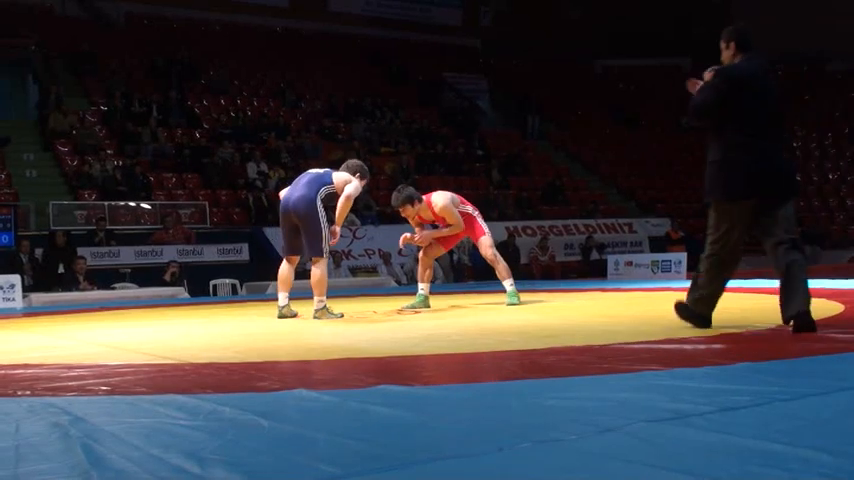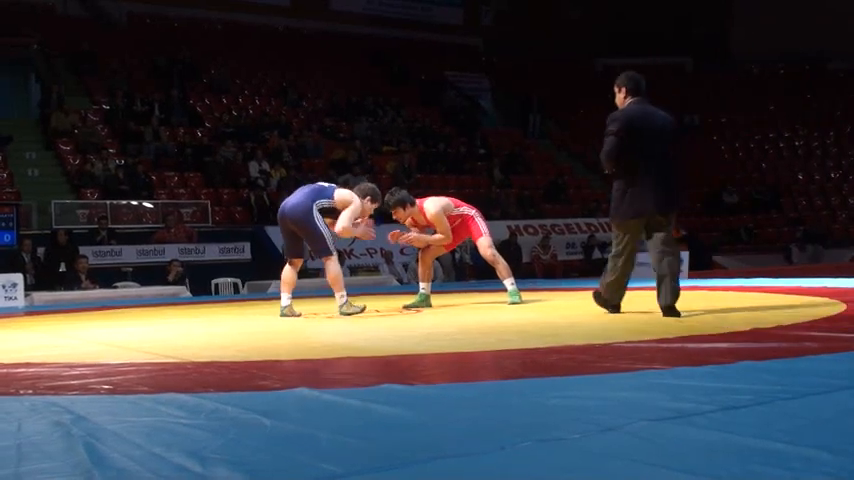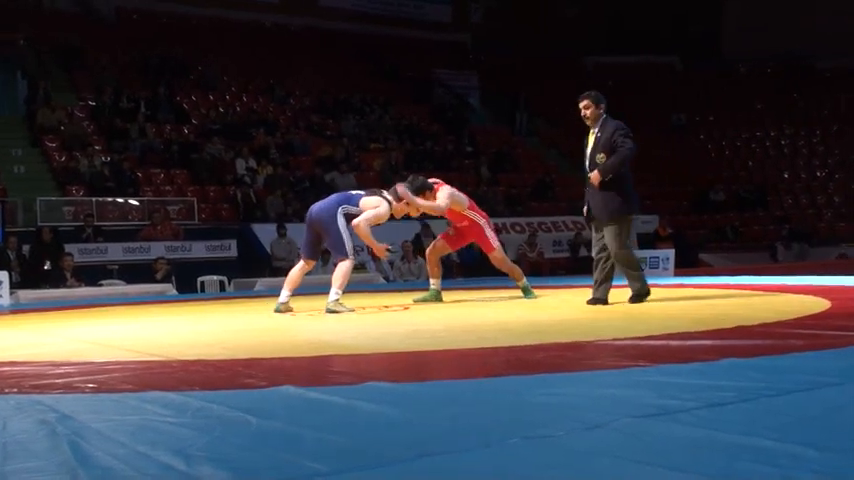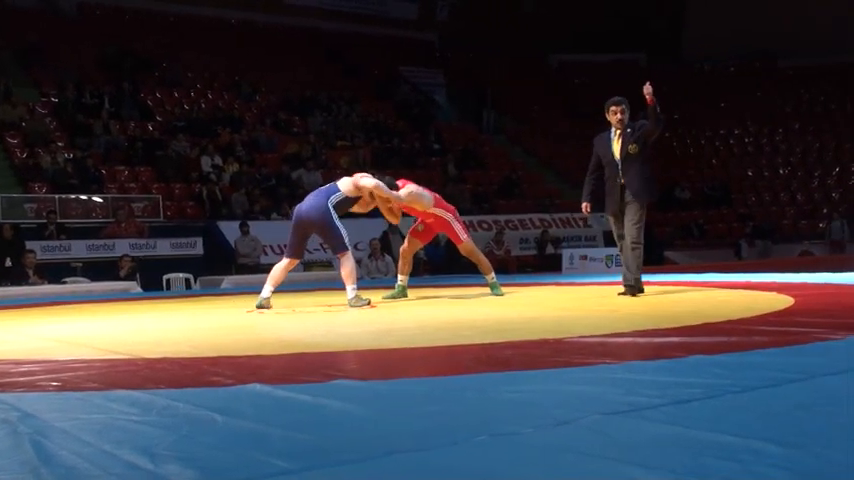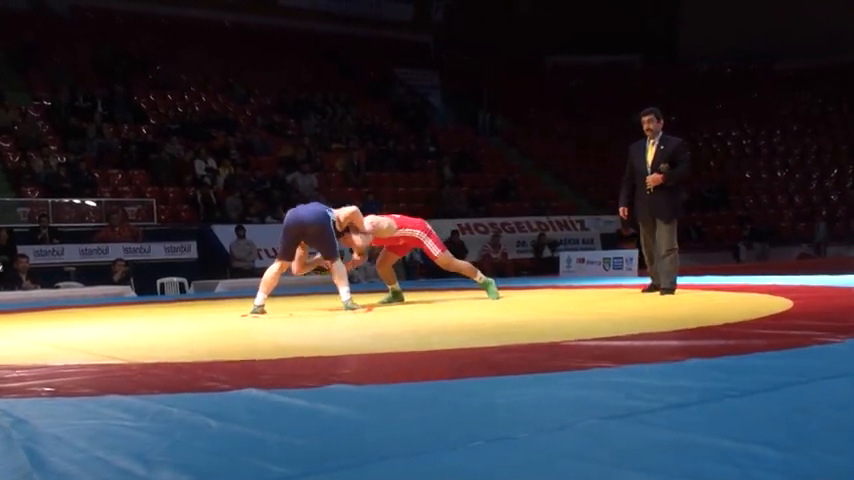
dt=1s
person 1, frame 1
left shoulder: (729, 75)
right shoulder: (769, 77)
left elbow: (698, 114)
left wrist: (706, 89)
right wrist: (711, 89)
left hip: (734, 174)
right hip: (773, 173)
left knee: (721, 246)
right knee: (784, 243)
left ankle: (699, 309)
right ankle: (799, 313)
person 1, frame 2
left shoulder: (620, 118)
right shoulder: (666, 119)
left elbow: (609, 156)
right elbow: (673, 159)
left wrist: (612, 167)
right wrist: (673, 193)
left hip: (630, 196)
right hip: (662, 196)
left knee: (622, 251)
right knee: (665, 248)
left ankle: (610, 297)
right ankle: (668, 302)
person 1, frame 3
left shoulder: (615, 128)
right shoulder: (590, 137)
left elbow: (627, 152)
left wrist: (602, 172)
right wrist: (588, 202)
left hip: (614, 198)
right hip: (598, 202)
left knee: (617, 246)
right knee: (600, 249)
left ankle: (640, 286)
right ankle: (599, 294)
person 1, frame 4
left shoulder: (640, 130)
right shoulder: (600, 141)
left elbow: (656, 125)
right elbow: (594, 173)
left wrist: (650, 100)
right wrist: (586, 197)
left hip: (636, 193)
right hip: (614, 197)
left knee: (633, 238)
right knee: (622, 241)
left ankle: (632, 282)
right ankle: (632, 282)
person 1, frame 5
left shoulder: (675, 144)
right shoulder: (635, 148)
left elbow: (684, 170)
right elbow: (629, 178)
left wrist: (663, 177)
right wrist: (624, 202)
left hip: (666, 203)
right hip: (643, 204)
left knee: (667, 246)
right knee: (648, 246)
left ankle: (668, 285)
right ankle: (656, 281)
person 2, frame 1
left shoulder: (321, 175)
right shoulder: (353, 182)
left elbow: (283, 193)
right elbow: (347, 195)
right wrist: (337, 225)
left hip: (287, 201)
right hip: (308, 202)
left knee: (290, 258)
right knee: (320, 258)
left ankle: (283, 306)
right ankle: (320, 309)
person 2, frame 2
left shoulder: (338, 195)
right shoulder: (356, 202)
right elbow: (341, 229)
left wrist: (354, 225)
right wrist: (357, 232)
left hip: (285, 208)
right hip: (303, 209)
left knee: (294, 261)
right knee: (330, 256)
left ankle: (286, 306)
right ankle: (344, 304)
person 2, frame 3
left shoulder: (381, 194)
right shoulder: (385, 208)
right elbow: (358, 223)
right wrist: (375, 246)
left hip: (315, 210)
right hip: (331, 213)
left knee: (306, 262)
right knee: (347, 259)
left ankle: (282, 302)
right ankle: (333, 302)
person 2, frame 4
left shoulder: (344, 186)
right shoulder: (353, 182)
left elbow: (365, 207)
right elbow: (373, 184)
left wrist: (382, 197)
right wrist: (394, 197)
left hip: (301, 211)
right hip: (321, 212)
left knee: (289, 260)
right knee: (345, 253)
left ankle: (264, 298)
right ankle: (353, 297)
person 2, frame 5
left shoulder: (305, 241)
right shoulder: (336, 215)
left elbow: (297, 269)
right elbow: (352, 211)
left wrist: (318, 261)
right wrist: (364, 230)
left hip: (293, 216)
right hip: (318, 219)
left knee: (281, 263)
right knee: (334, 261)
left ankle: (258, 304)
right ankle: (347, 301)
person 3, frame 1
left shoulder: (440, 203)
right shoulder: (413, 217)
left elbow: (459, 226)
right elbow: (424, 241)
left wrist: (431, 233)
right wrist: (410, 238)
left hip: (469, 219)
right hip: (450, 224)
left knee: (489, 253)
right knee: (424, 255)
left ankle: (512, 292)
right ankle: (422, 298)
person 3, frame 2
left shoulder: (431, 209)
right shoulder: (409, 219)
left elbow: (447, 238)
right elbow: (424, 243)
left wrist: (420, 237)
right wrist: (405, 238)
left hip: (470, 218)
right hip: (453, 226)
left knee: (489, 253)
right knee: (424, 254)
left ankle: (513, 292)
right ankle: (423, 297)
person 3, frame 3
left shoulder: (444, 193)
right shoulder: (429, 185)
left elbow: (439, 209)
left wrist: (411, 198)
right wrist: (409, 198)
left hip: (479, 225)
right hip: (461, 228)
left knee: (503, 263)
right knee: (431, 253)
left ankle: (525, 287)
right ankle: (435, 292)
person 3, frame 4
left shoulder: (408, 192)
right shoulder: (398, 187)
right wrist: (381, 204)
left hip: (446, 217)
right hip: (428, 220)
left knee: (471, 252)
right knee: (405, 250)
left ankle: (494, 284)
right ankle: (401, 289)
person 3, frame 5
left shoulder: (369, 224)
right shoulder: (359, 233)
left elbow: (361, 242)
right elbow: (360, 255)
left wrist: (350, 230)
left hip: (419, 231)
right hip: (403, 237)
left knee: (450, 264)
right knee: (382, 265)
left ankle: (487, 283)
right ankle: (396, 293)
